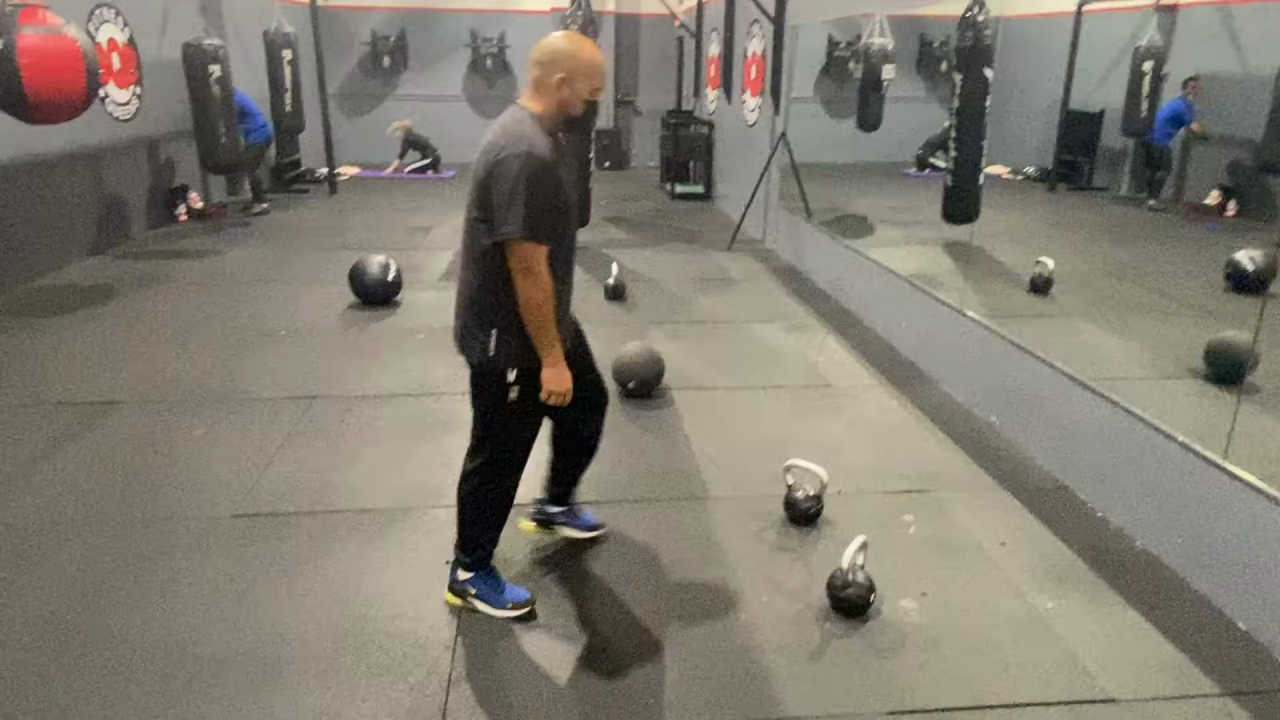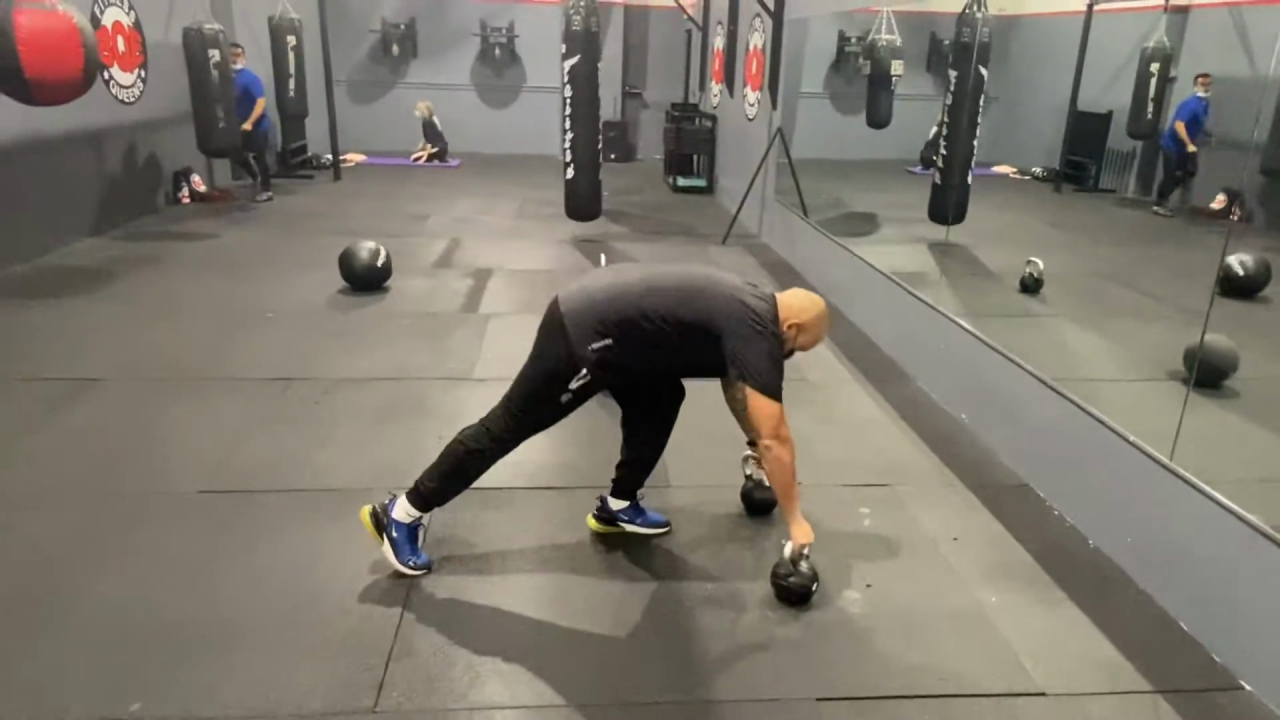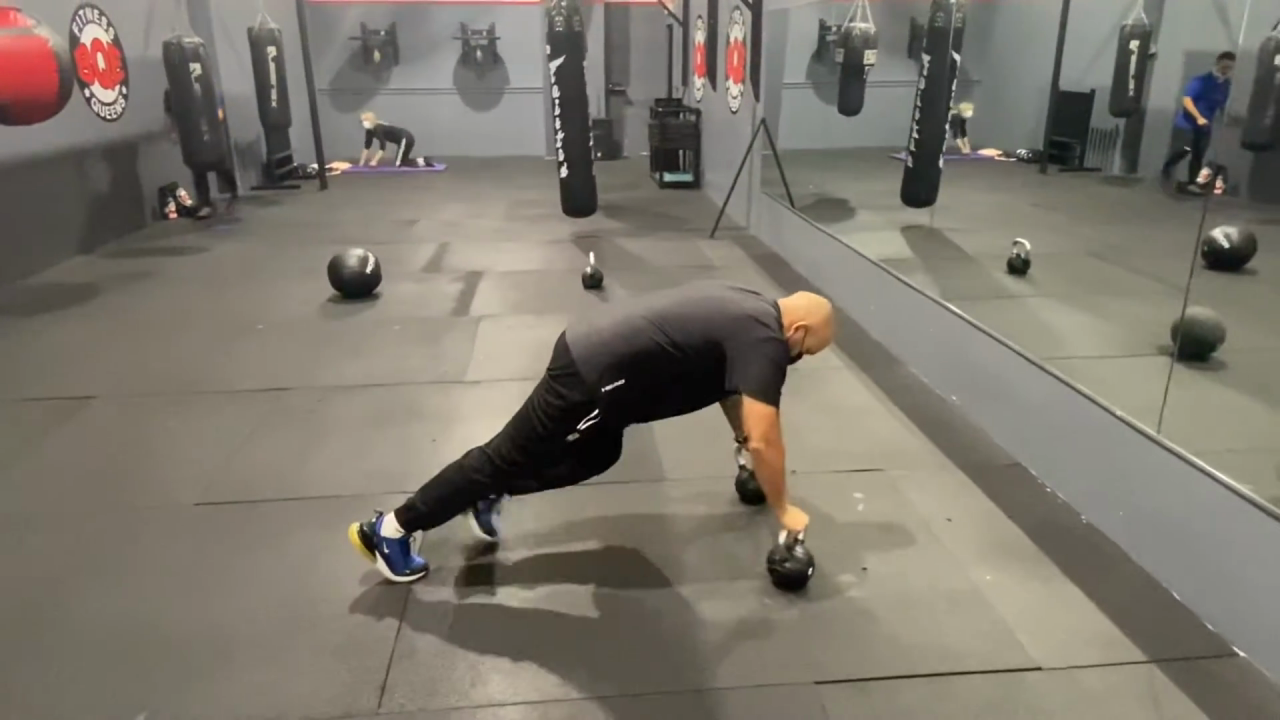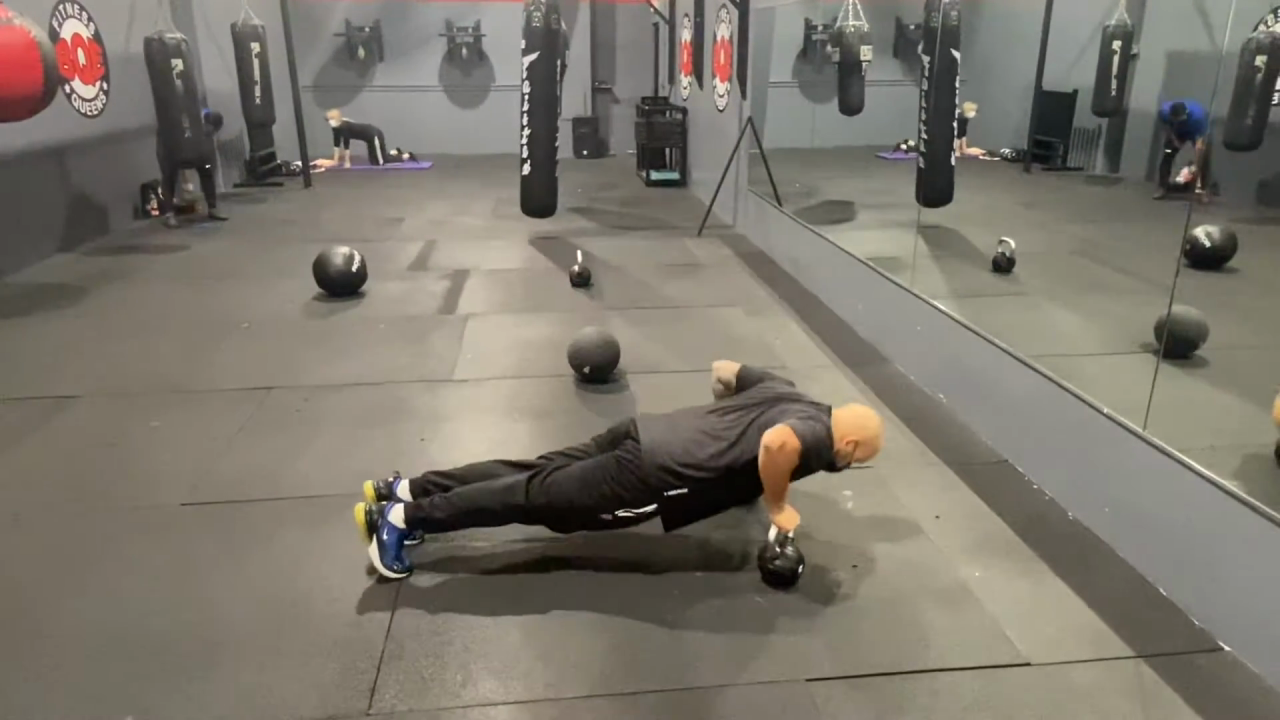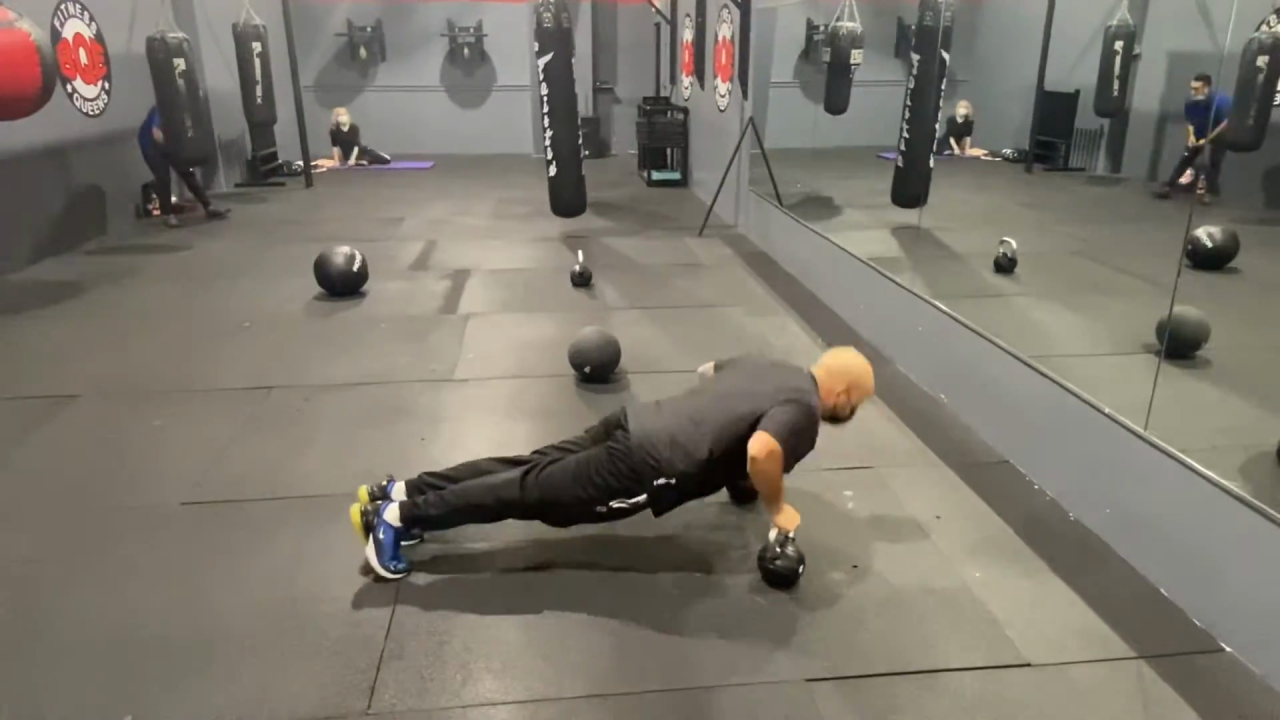
dt=1s
person 1, frame 1
left shoulder: (529, 130)
right shoulder: (527, 156)
right elbow: (528, 270)
right wrist: (553, 360)
left hip: (539, 318)
right hip: (505, 334)
left knee: (588, 403)
right knee: (498, 452)
left ankle: (555, 505)
right ankle: (469, 571)
person 1, frame 2
left shoulder: (748, 309)
right shoulder: (757, 331)
left elbow: (734, 384)
right elbow: (775, 438)
left wrist: (757, 444)
right wrist: (794, 519)
left hip: (601, 315)
right hip: (584, 333)
left knee: (661, 402)
right knee: (507, 426)
left ankle: (617, 506)
right ankle: (400, 515)
person 1, frame 3
left shoulder: (749, 311)
right shoulder: (763, 341)
left elbow: (727, 382)
right elbow: (766, 440)
left wrist: (743, 441)
right wrist: (783, 510)
left hip: (592, 350)
right hip: (594, 375)
left knee: (597, 458)
right knee: (508, 457)
left ankle: (486, 494)
right ankle: (388, 530)
person 1, frame 4
left shoulder: (790, 398)
right shoulder: (815, 438)
left elbow: (724, 368)
right elbow: (777, 442)
right wrist: (777, 507)
left hip: (645, 436)
right hip: (651, 477)
left knee: (534, 476)
right knee: (537, 499)
left ankle: (402, 490)
right ankle: (400, 517)
person 1, frame 5
left shoulder: (779, 372)
right shoulder: (801, 413)
left elbow: (710, 369)
right elbow: (762, 450)
right wrist: (776, 508)
left hip: (634, 426)
right hip: (643, 469)
left knee: (527, 473)
right knee: (532, 495)
left ankle: (398, 492)
right ankle: (399, 516)
